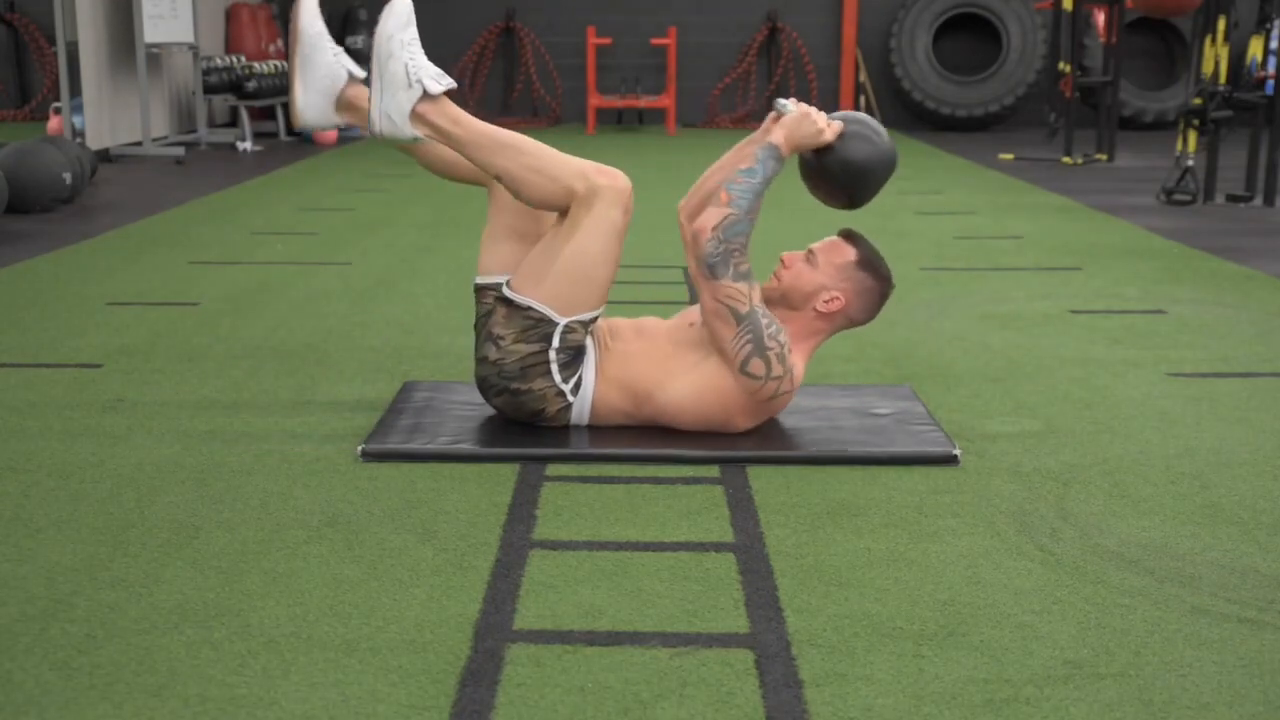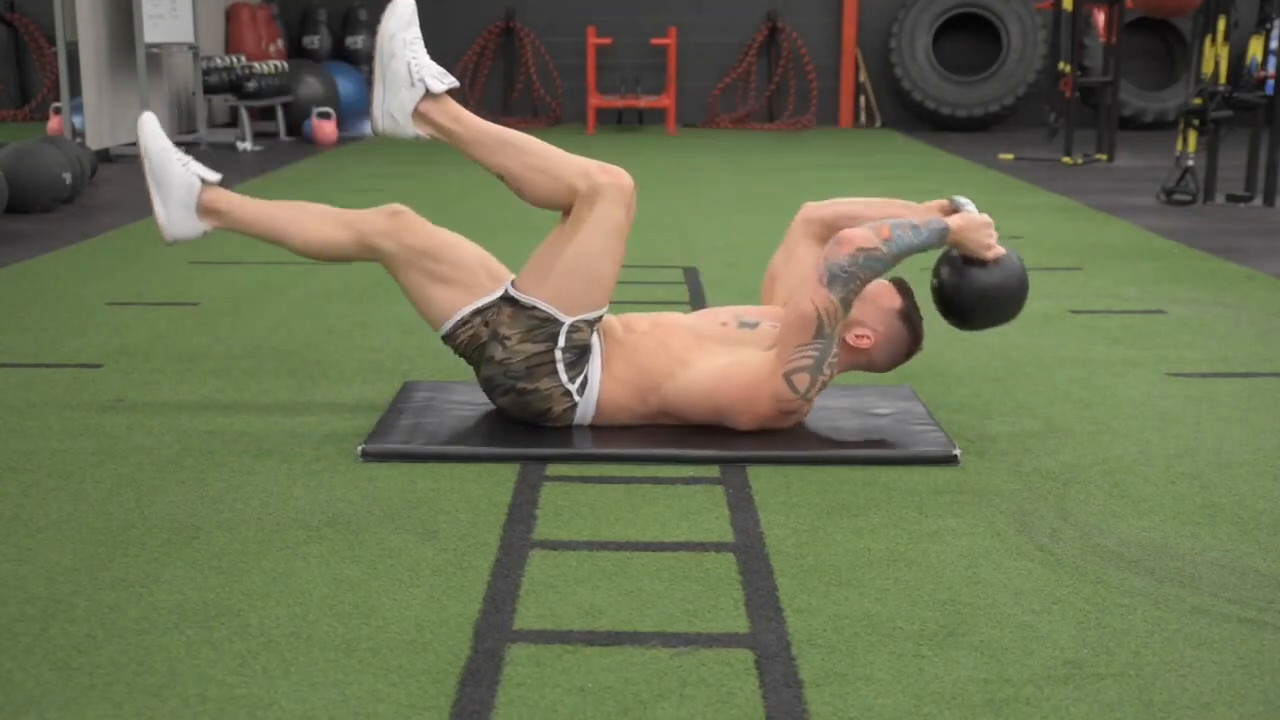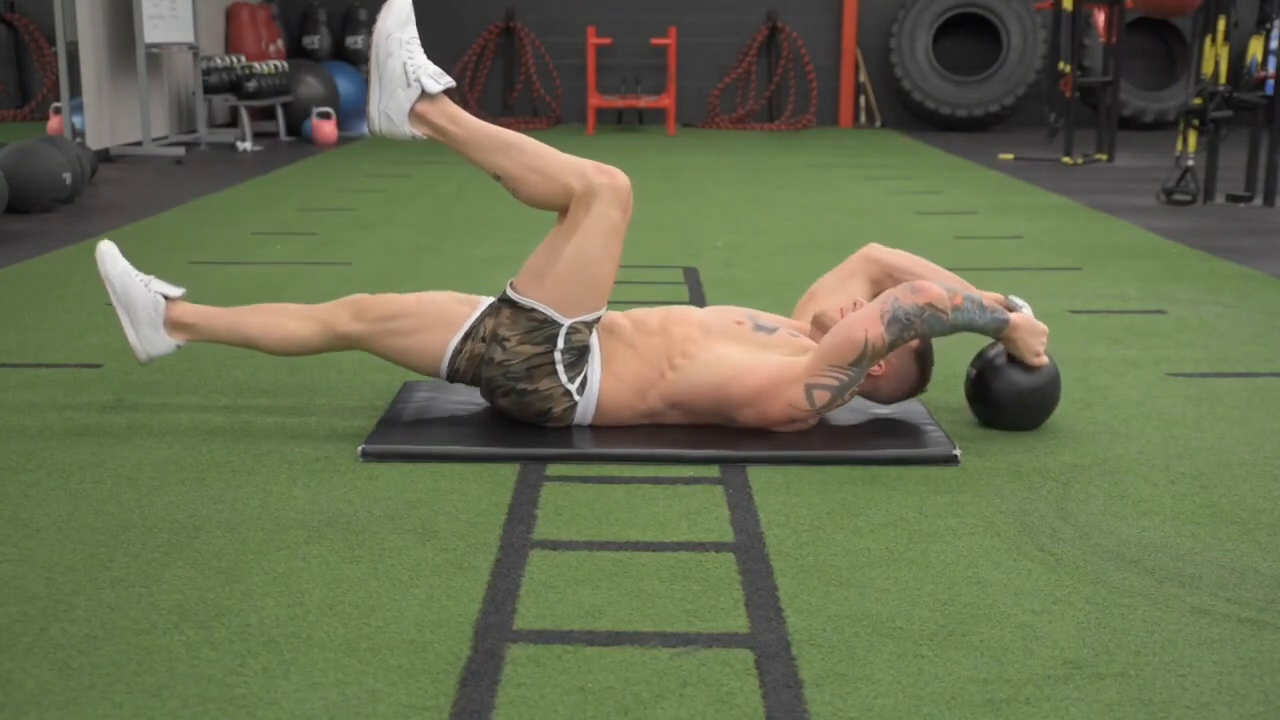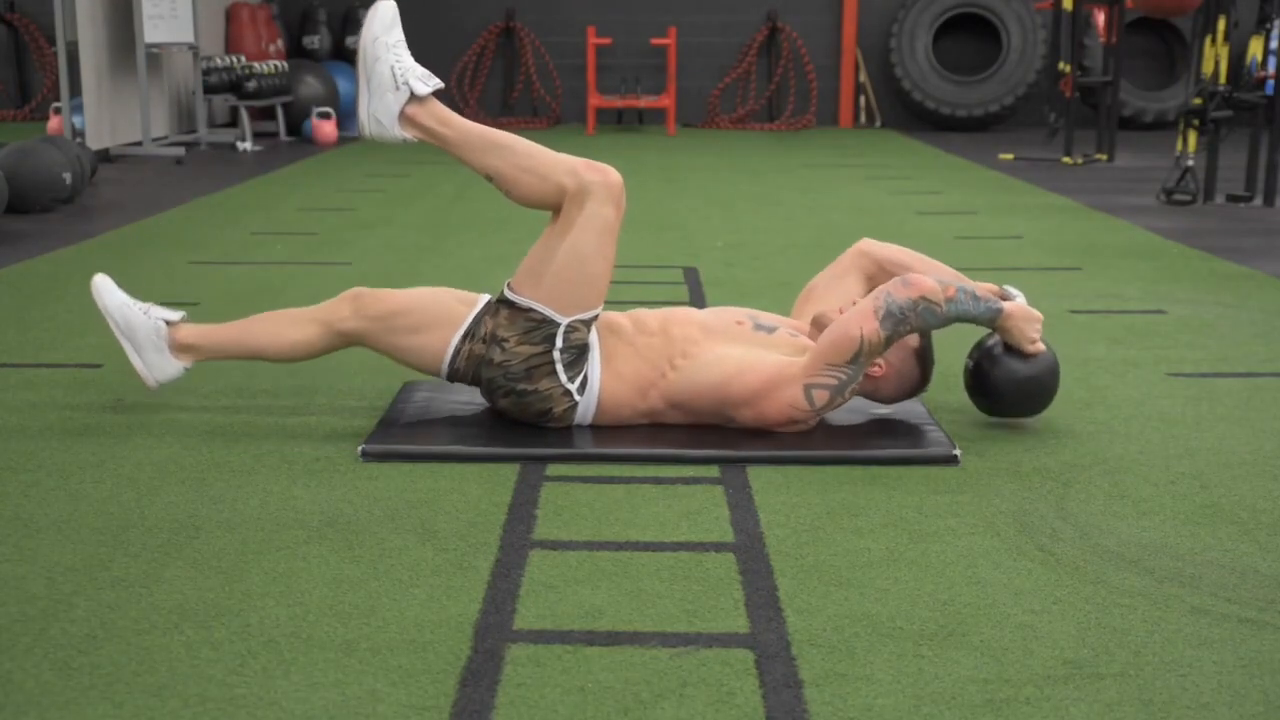
dt=0.5s
person 1, frame 1
left shoulder: (768, 369)
right shoulder: (758, 328)
left elbow: (709, 237)
right elbow: (696, 211)
left wrist: (776, 143)
right wrist: (774, 137)
left hip: (534, 368)
right hip: (549, 357)
left knee: (604, 187)
right knee: (506, 163)
left ankle: (422, 104)
right ankle: (343, 96)
person 1, frame 2
left shoulder: (794, 384)
right shoulder: (783, 332)
left elbow: (849, 248)
right elbow: (814, 221)
left wrist: (946, 227)
right wrist: (939, 215)
left hip: (543, 372)
right hip: (545, 353)
left knee: (608, 186)
right knee: (388, 226)
left ankle: (427, 103)
right ankle: (205, 202)
person 1, frame 3
left shoulder: (807, 392)
right shoulder: (803, 342)
left elbow: (914, 300)
right elbow: (876, 258)
left wrist: (1003, 322)
right wrist: (1005, 306)
left hip: (543, 372)
right hip: (542, 355)
left knee: (605, 186)
right knee: (354, 313)
left ankle: (422, 105)
right ankle: (172, 320)
person 1, frame 4
left shoulder: (803, 394)
right shoulder: (801, 340)
left elbow: (905, 287)
right elbow: (869, 252)
left wrist: (997, 311)
right wrist: (993, 295)
left hip: (545, 373)
right hip: (547, 358)
left knee: (598, 184)
right knee: (356, 307)
left ankle: (414, 108)
right ankle: (176, 345)
